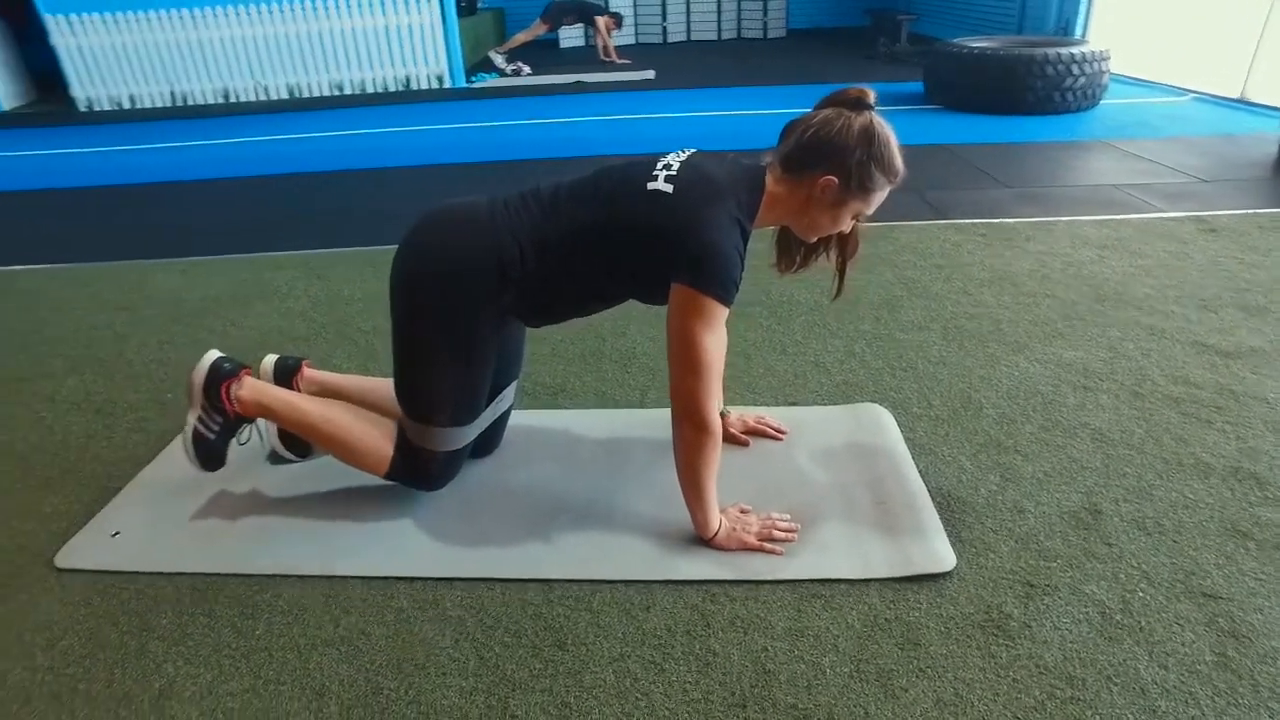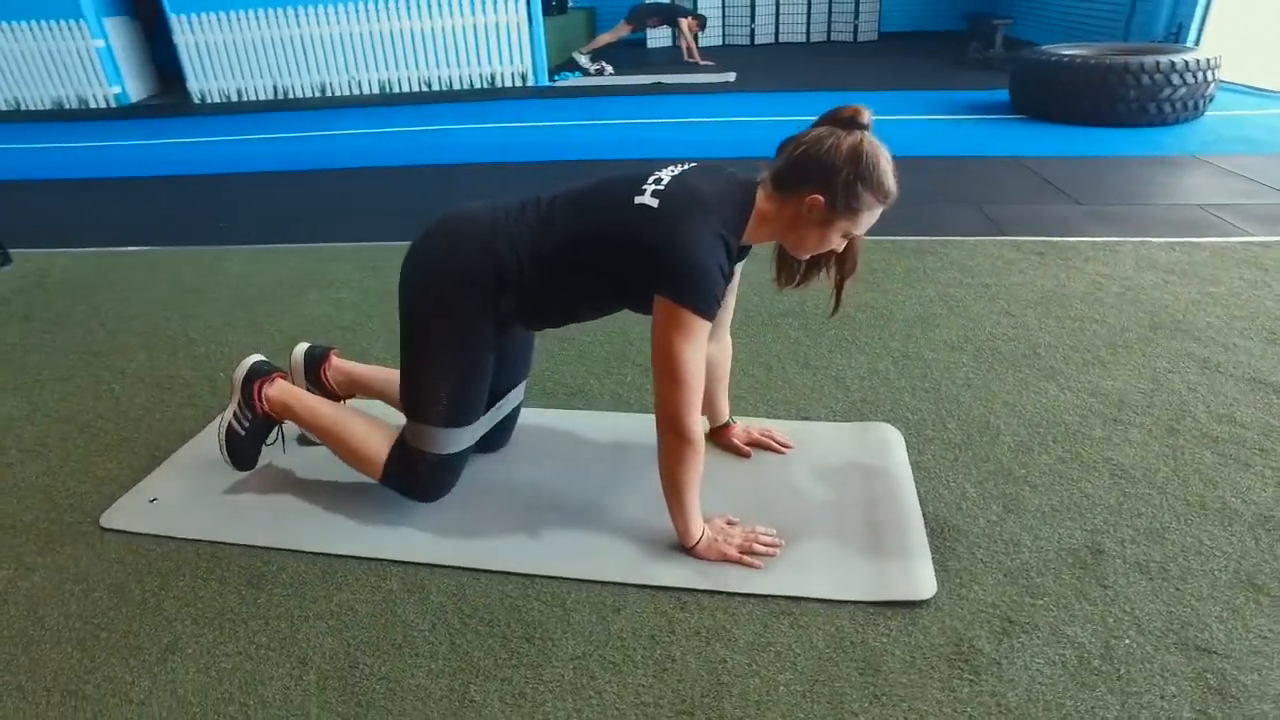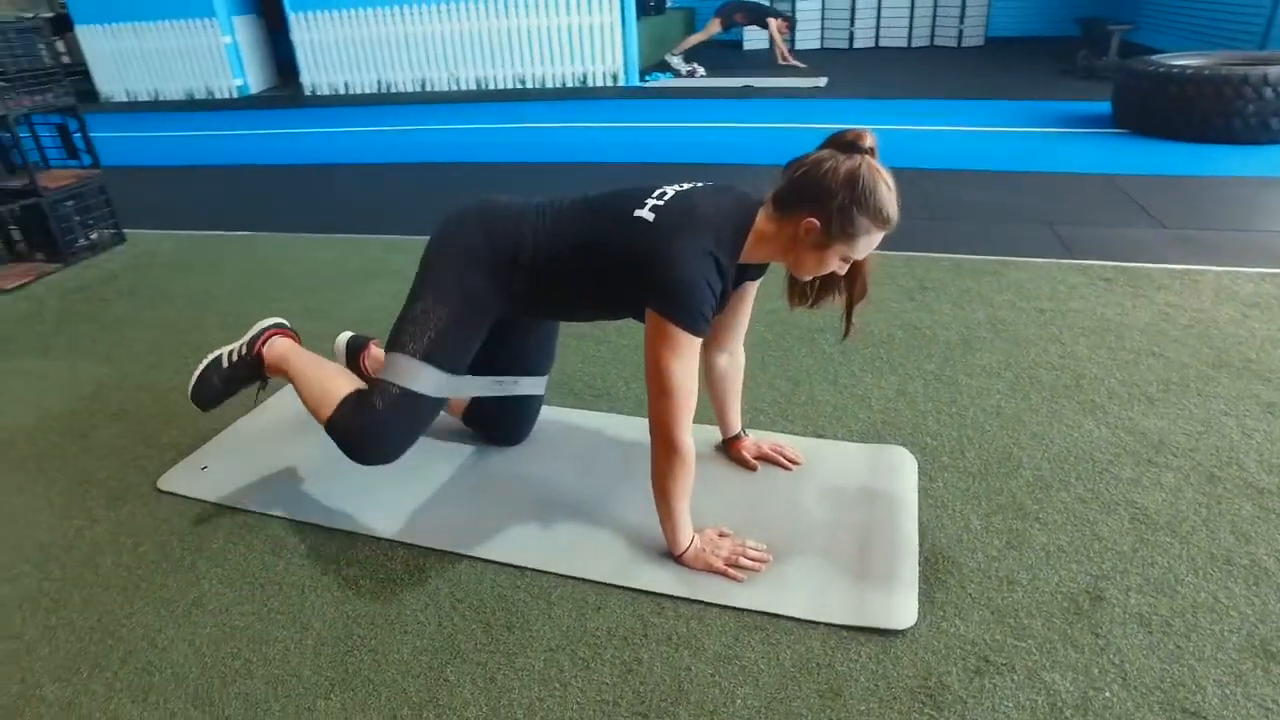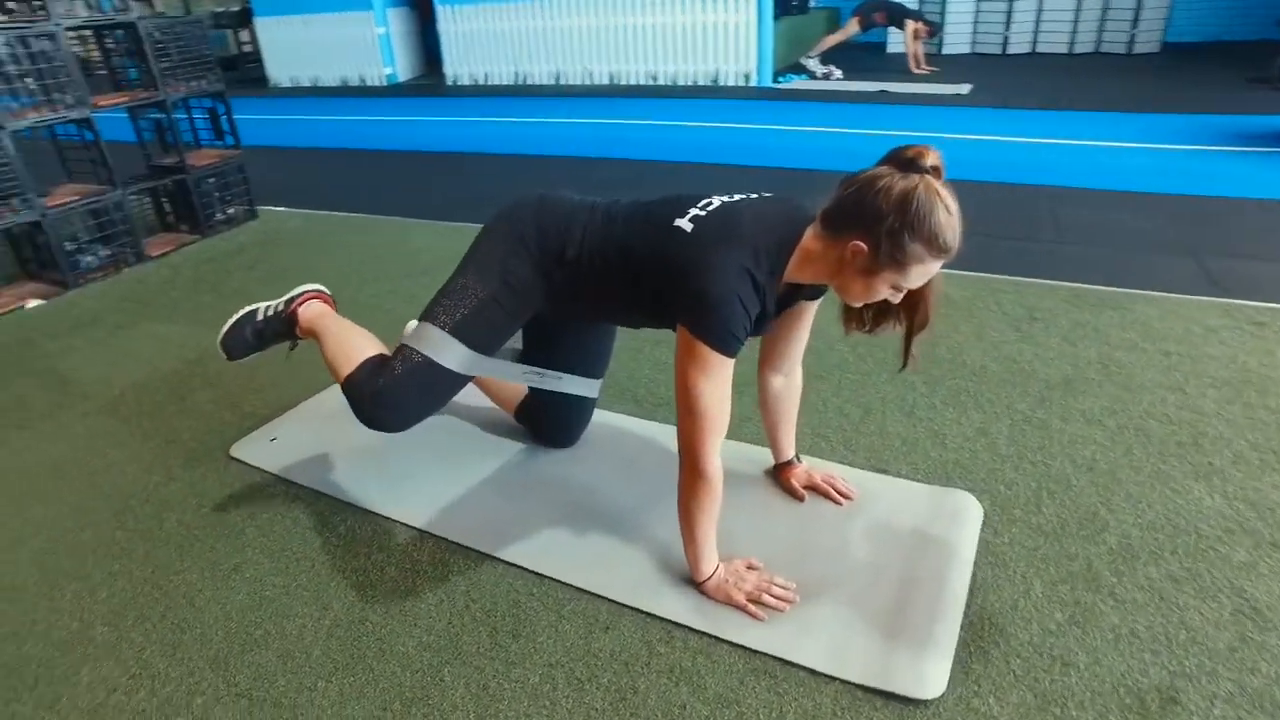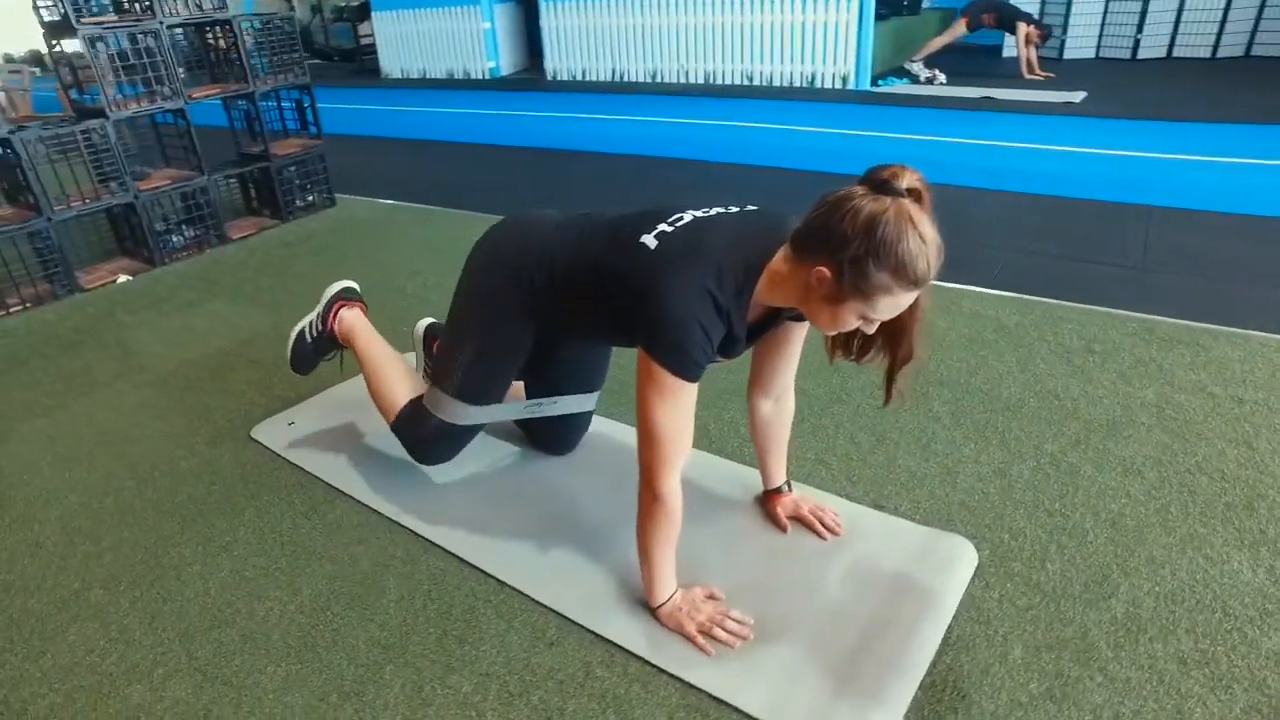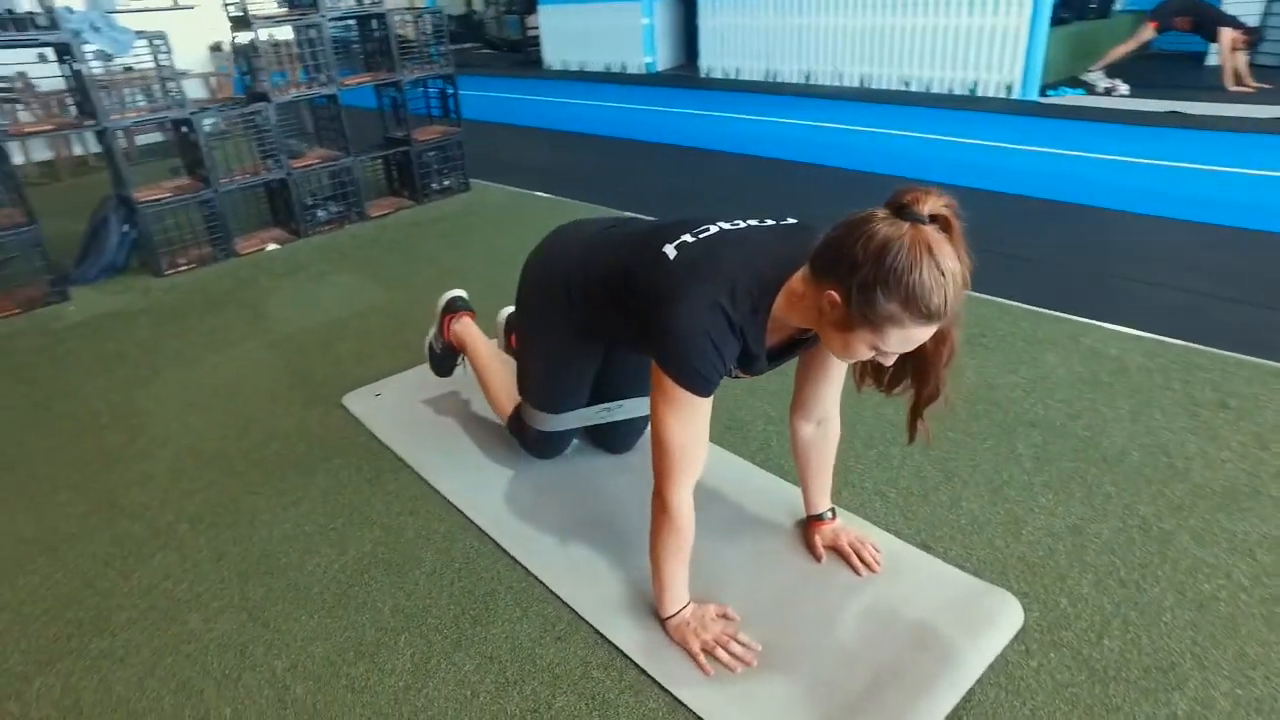
dt=0.5s
person 1, frame 1
left shoulder: (733, 181)
right shoulder: (712, 232)
left elbow: (706, 324)
right elbow: (690, 413)
left wrist: (722, 415)
right wrist: (711, 524)
left hip: (477, 259)
right hip: (455, 276)
left knee: (479, 435)
right knee: (428, 464)
left ankle: (300, 382)
right ankle: (241, 394)
person 1, frame 2
left shoulder: (734, 201)
right shoulder: (695, 244)
left elbow: (714, 335)
right elbow: (677, 421)
left wrist: (724, 423)
right wrist: (693, 533)
left hip: (496, 270)
right hip: (459, 278)
left knee: (488, 432)
right knee: (427, 474)
left ankle: (327, 371)
right ankle: (273, 394)
person 1, frame 3
left shoulder: (750, 231)
right shoulder: (690, 262)
left elbow: (723, 349)
right elbow: (671, 432)
left wrist: (735, 434)
right wrist: (683, 542)
left hip: (527, 276)
right hip: (481, 258)
left knee: (505, 427)
right knee: (373, 436)
left ankle: (367, 354)
right ankle: (272, 349)
person 1, frame 4
left shoulder: (808, 248)
right shoulder: (728, 279)
left elbow: (781, 370)
right elbow: (700, 454)
left wrist: (787, 460)
right wrist: (706, 571)
left hip: (580, 275)
right hip: (533, 253)
left knee: (557, 430)
right knee: (389, 400)
left ankle: (451, 356)
right ankle: (309, 314)
person 1, frame 5
left shoulder: (793, 261)
right shoulder: (690, 301)
left elbow: (771, 395)
right elbow: (661, 478)
left wrist: (777, 488)
right wrist: (665, 599)
left hip: (573, 283)
right hip: (513, 274)
left knee: (554, 439)
right knee: (432, 439)
left ankle: (447, 346)
right ankle: (345, 317)
person 1, frame 6
left shoulder: (834, 275)
right shoulder: (704, 317)
left elbow: (815, 418)
right elbow: (674, 488)
left wrist: (820, 515)
right wrist: (675, 610)
left hip: (626, 287)
right hip: (565, 282)
left knee: (614, 439)
right knee: (544, 438)
left ankle: (520, 335)
right ankle: (459, 325)
